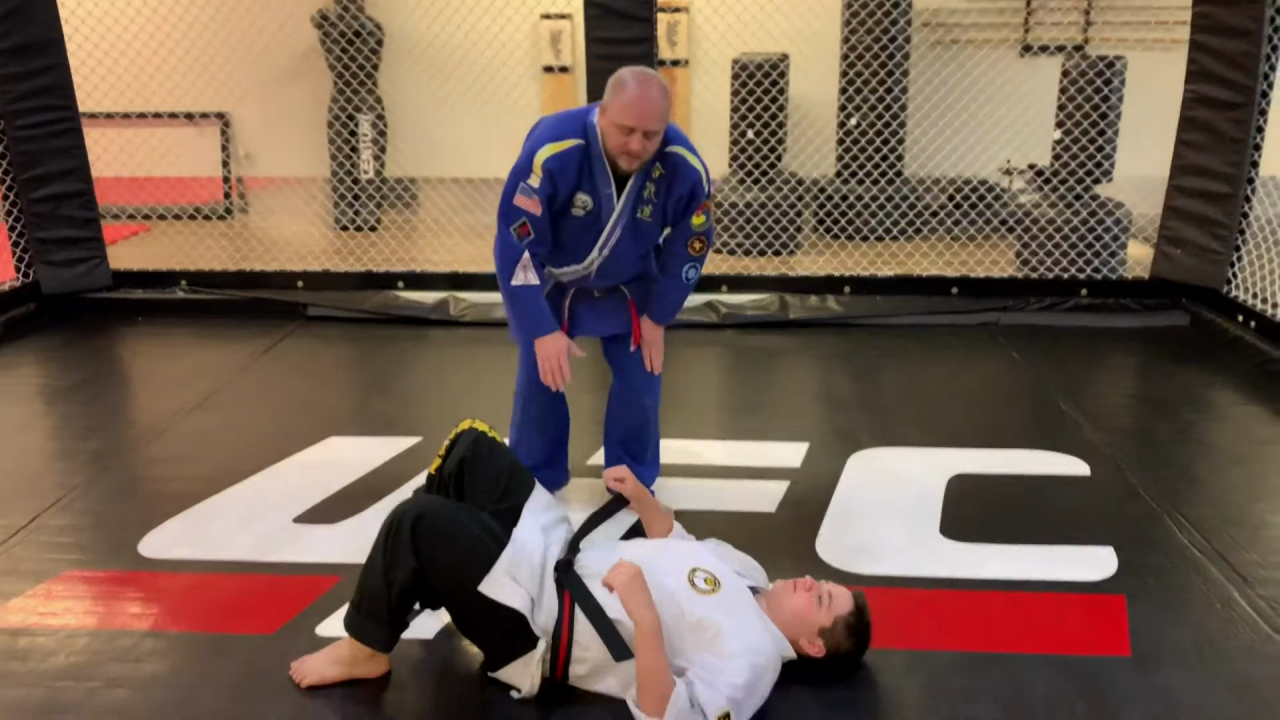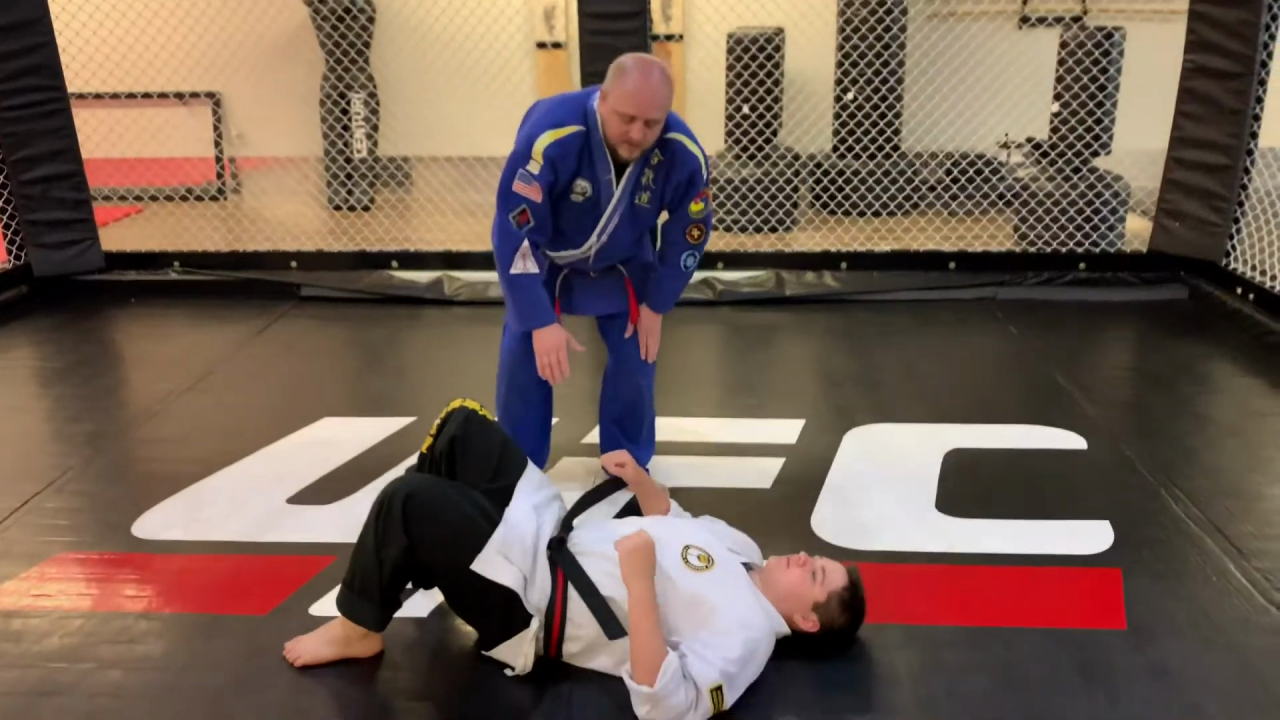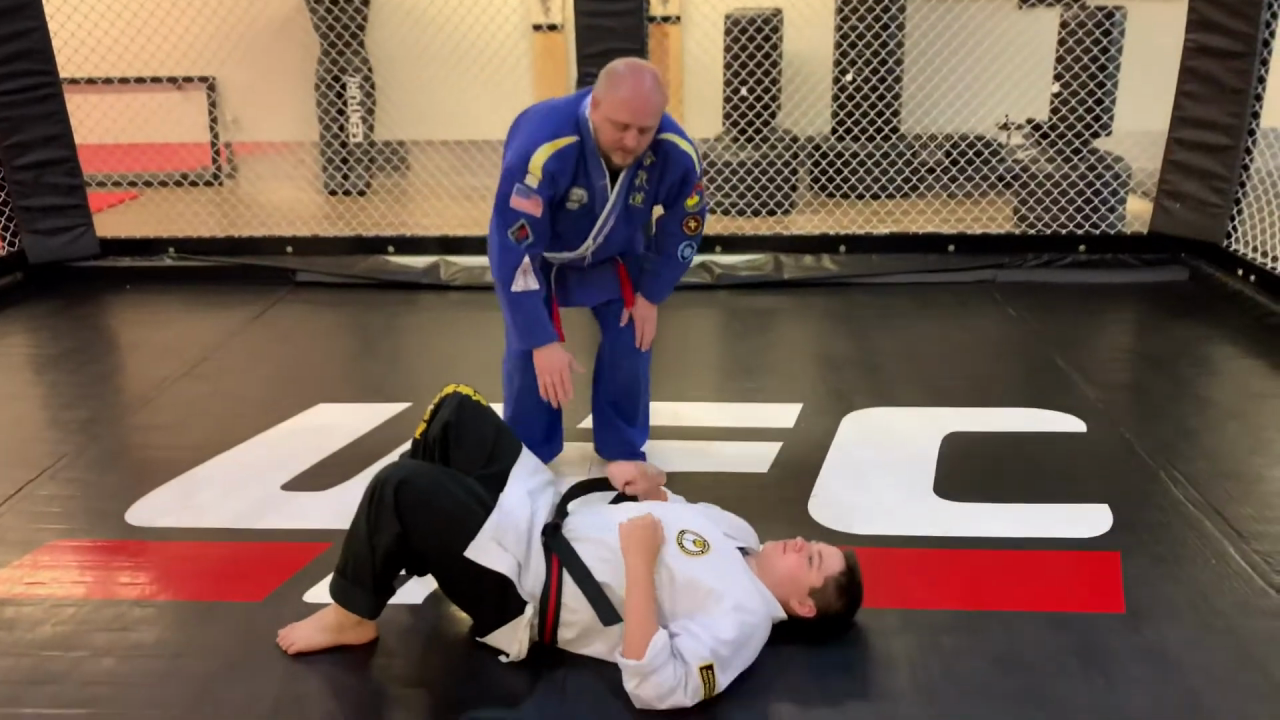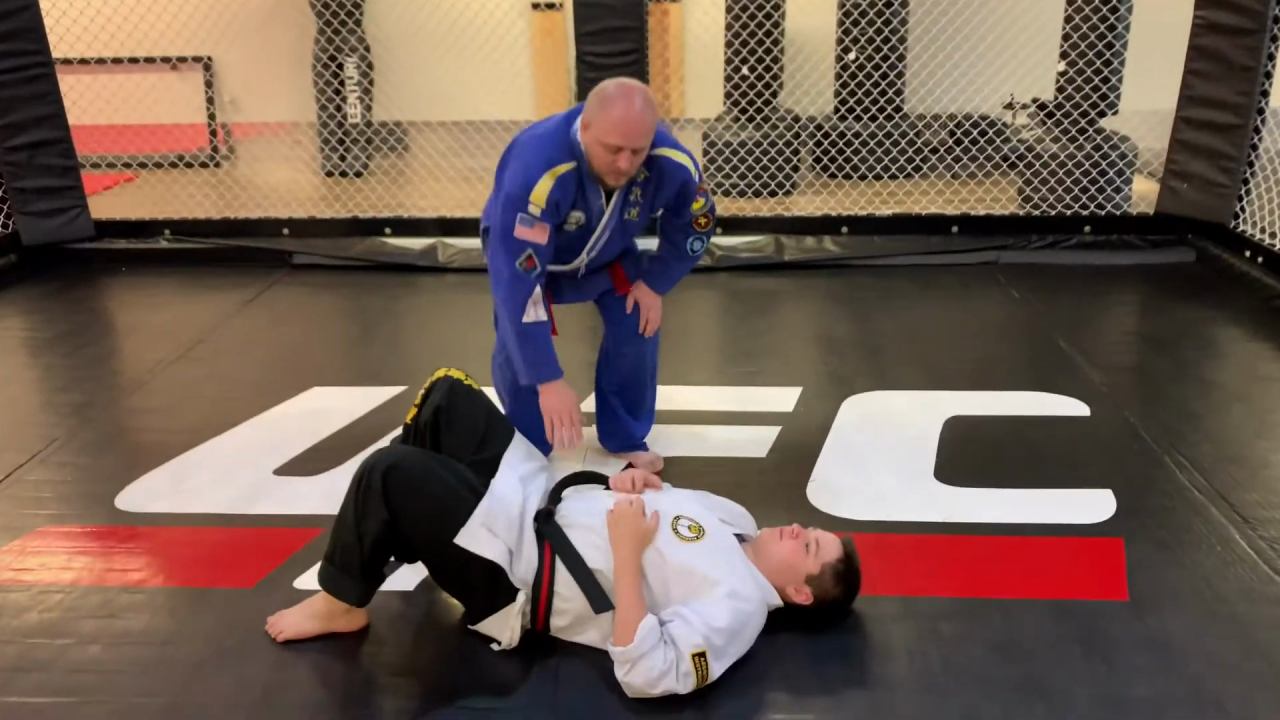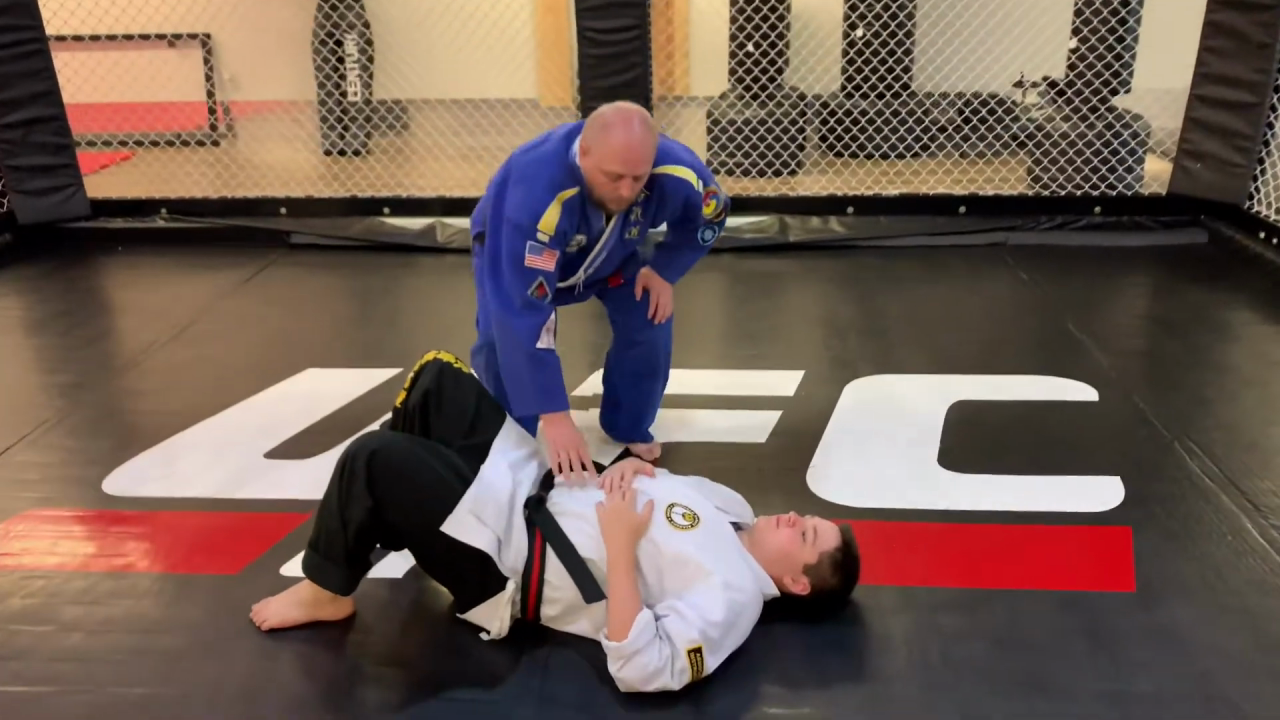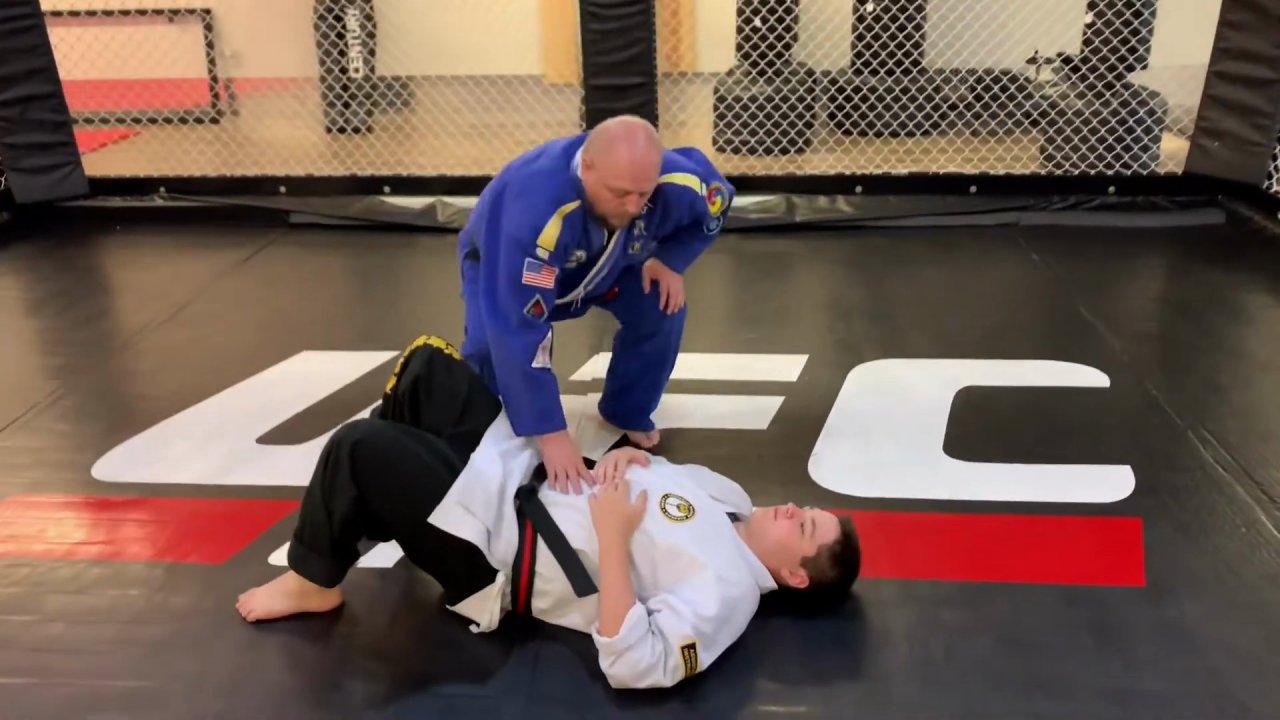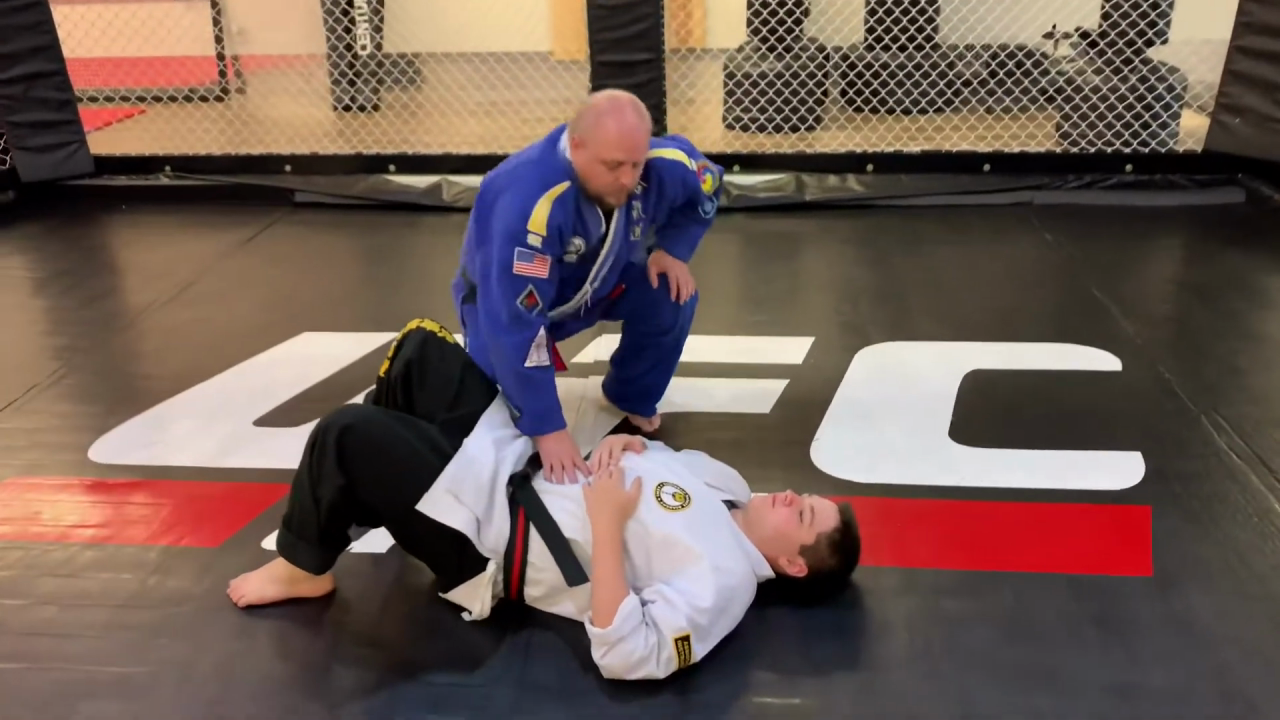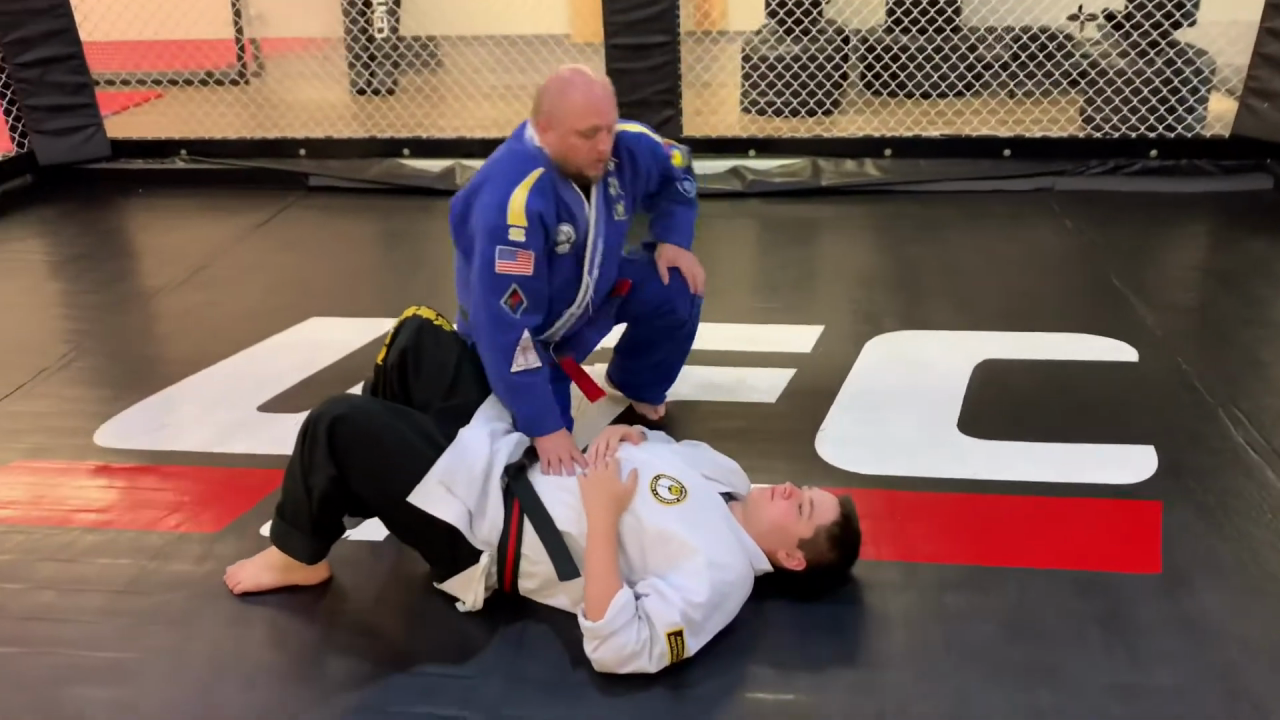
dt=0.2s
person 1, frame 1
left shoulder: (752, 659)
right shoulder: (747, 574)
right elbow: (678, 549)
left wrist: (641, 612)
right wrist: (642, 499)
left hip: (534, 627)
right hip: (562, 556)
left knee: (416, 524)
right knee: (472, 445)
left ankle: (364, 651)
right ankle: (410, 579)
person 1, frame 2
left shoulder: (747, 634)
right shoulder: (743, 552)
right elbow: (675, 525)
left wrist: (640, 582)
right wrist: (643, 481)
left hip: (526, 603)
right hip: (555, 532)
left knee: (407, 500)
right knee: (463, 425)
left ankle: (358, 629)
right ankle: (403, 559)
person 1, frame 3
left shoulder: (743, 618)
right shoulder: (740, 535)
left elbow: (654, 685)
right elbow: (672, 511)
left wrist: (640, 563)
right wrist: (645, 479)
left hip: (523, 587)
right hip: (550, 515)
left knee: (399, 487)
right knee: (457, 410)
left ankle: (352, 617)
right ankle: (398, 546)
person 1, frame 4
left shoulder: (737, 606)
right shoulder: (737, 523)
left elbow: (644, 672)
left wrist: (626, 550)
right wrist: (642, 480)
left hip: (513, 574)
right hip: (542, 501)
left knee: (388, 473)
right knee: (448, 394)
left ankle: (341, 604)
right ankle: (392, 533)
person 1, frame 5
left shoulder: (732, 597)
right shoulder: (733, 510)
left elbow: (640, 668)
left wrist: (619, 543)
right wrist: (632, 467)
left hip: (503, 560)
right hip: (533, 488)
left knee: (372, 460)
right knee: (439, 376)
left ankle: (326, 591)
right ankle: (383, 515)
person 1, frame 6
left shoulder: (727, 591)
right shoulder: (731, 501)
left elbow: (632, 665)
right elbow: (659, 477)
left wrist: (612, 535)
right wrist: (629, 456)
left hip: (493, 551)
right hip: (523, 475)
left knee: (355, 449)
right knee: (429, 363)
left ankle: (314, 582)
right ankle: (372, 503)
person 1, frame 7
left shoulder: (722, 581)
right shoulder: (729, 488)
left elbow: (625, 656)
right elbow: (659, 462)
left wrist: (606, 522)
right wrist: (626, 443)
left hip: (486, 535)
right hip: (516, 461)
left knee: (344, 435)
right knee: (422, 344)
left ankle: (304, 569)
right ankle: (365, 489)
person 1, frame 8
left shoulder: (718, 574)
right shoulder: (729, 479)
left elbow: (617, 649)
right elbow: (663, 447)
left wrist: (601, 513)
right wrist: (625, 434)
left hip: (479, 526)
right hip: (511, 451)
left knee: (337, 424)
right knee: (419, 332)
left ankle: (298, 557)
right ankle: (364, 472)
person 2, frame 1
left shoulder: (685, 168)
right shoulder: (553, 149)
left elbow: (688, 249)
right elbow: (516, 245)
left wrist: (657, 316)
right wrist: (541, 331)
left hip: (629, 287)
right hip: (549, 282)
left knee: (640, 381)
right knee: (537, 382)
right ankle: (535, 486)
person 2, frame 2
left shoulder: (683, 154)
right shoulder: (550, 134)
left elbow: (687, 237)
right elbow: (514, 232)
left wrist: (655, 304)
right wrist: (541, 322)
left hip: (622, 267)
right hip: (543, 260)
left knee: (636, 358)
right knee: (525, 356)
person 2, frame 3
left shoulder: (676, 152)
right shoulder: (542, 143)
left elbow: (684, 230)
right elbow: (513, 246)
left wrist: (651, 295)
right wrist: (541, 342)
left hip: (614, 256)
right hip: (539, 254)
left knee: (631, 339)
right knee: (526, 348)
left ankle: (622, 450)
person 2, frame 4
left shoulder: (671, 162)
right shoulder: (536, 167)
left elbow: (694, 224)
right elbow: (518, 277)
left wrist: (655, 282)
right wrist: (548, 381)
left hip: (608, 249)
right hip: (522, 242)
left knee: (637, 325)
right knee: (519, 346)
left ankle: (625, 437)
person 2, frame 5
left shoulder: (673, 173)
right shoulder: (536, 191)
left elbow: (711, 210)
right elbow: (525, 311)
left wrist: (665, 270)
right wrist: (553, 414)
right hip: (510, 247)
left knee: (648, 317)
right knee: (500, 337)
left ankle: (629, 428)
person 2, frame 6
left shoulder: (671, 183)
right shoulder: (535, 210)
left elbow: (715, 194)
right elbow: (521, 329)
left wrist: (670, 261)
right wrist: (550, 432)
right hip: (502, 266)
left knee: (660, 310)
right knee: (487, 348)
left ankle: (627, 412)
person 2, frame 7
left shoulder: (659, 164)
right shoulder: (527, 206)
left elbow: (706, 181)
right elbow: (517, 325)
left wrist: (673, 250)
right wrist: (547, 428)
right hip: (503, 306)
left knee: (672, 298)
left ankle: (631, 396)
person 2, frame 8
left shoulder: (627, 144)
right shoulder: (515, 200)
left elbow: (673, 172)
right elbow: (506, 325)
left wrist: (673, 241)
right wrist: (544, 428)
right hip: (509, 332)
left knee: (677, 286)
right knee: (548, 454)
left ankle: (636, 385)
